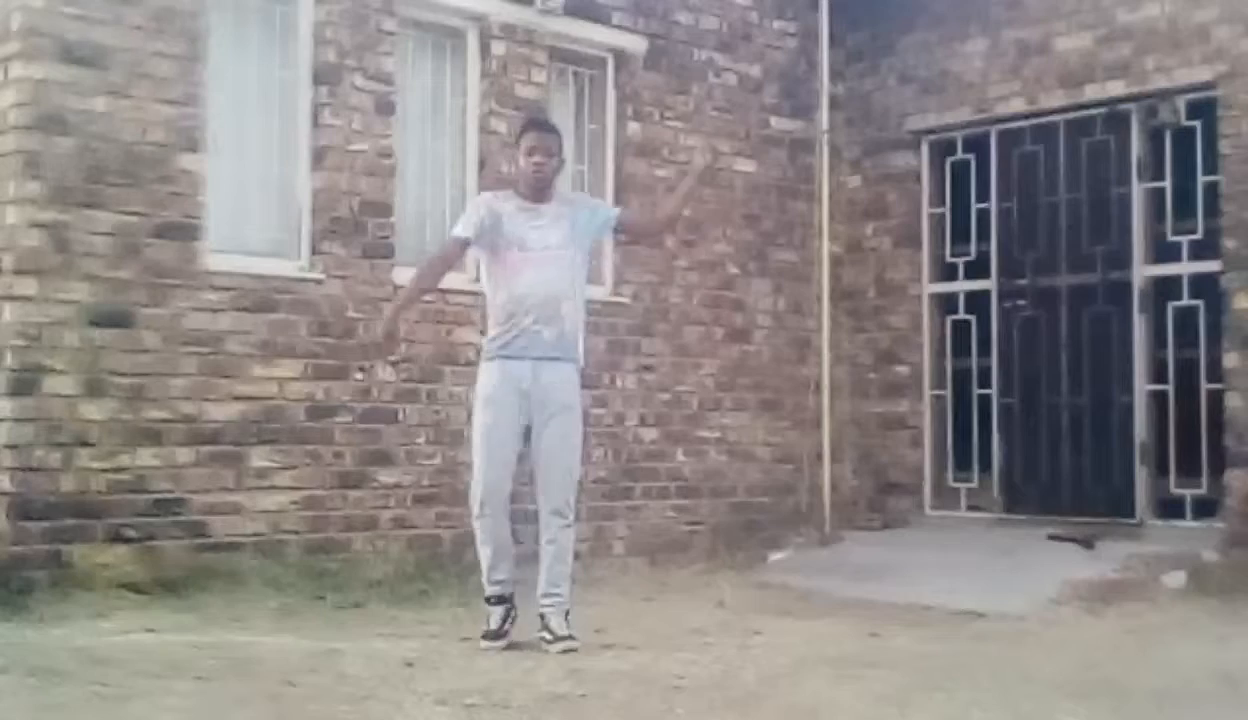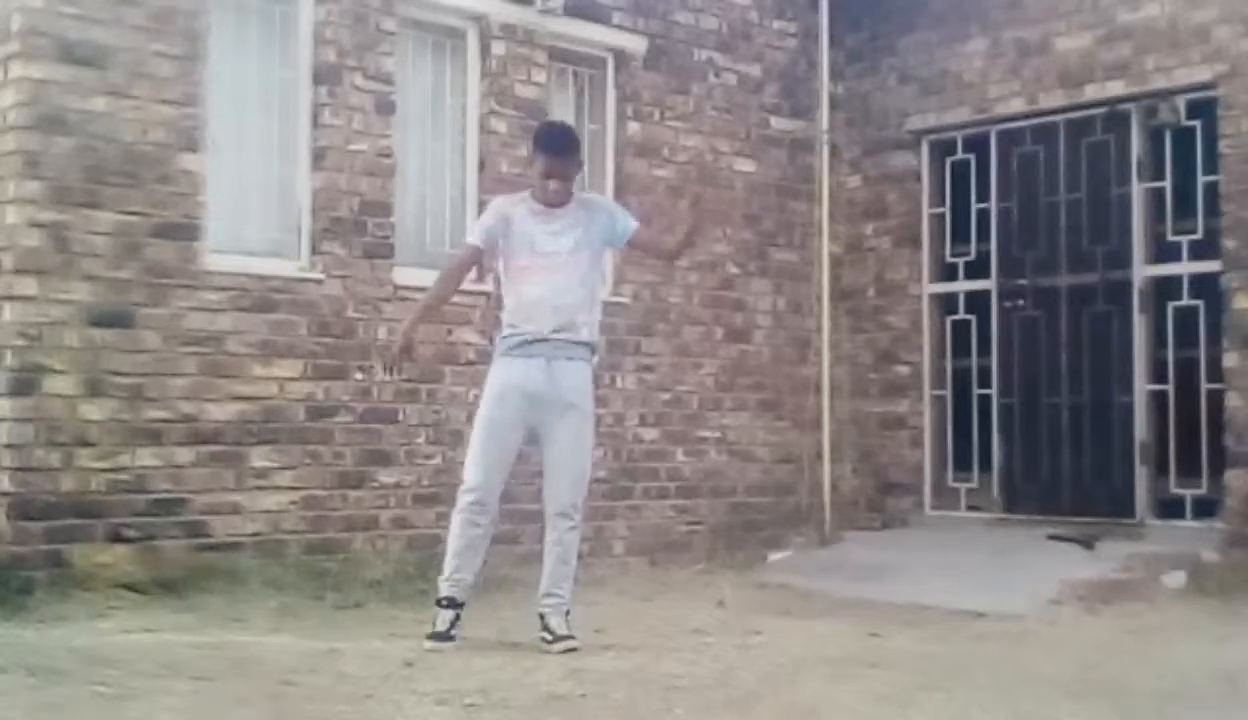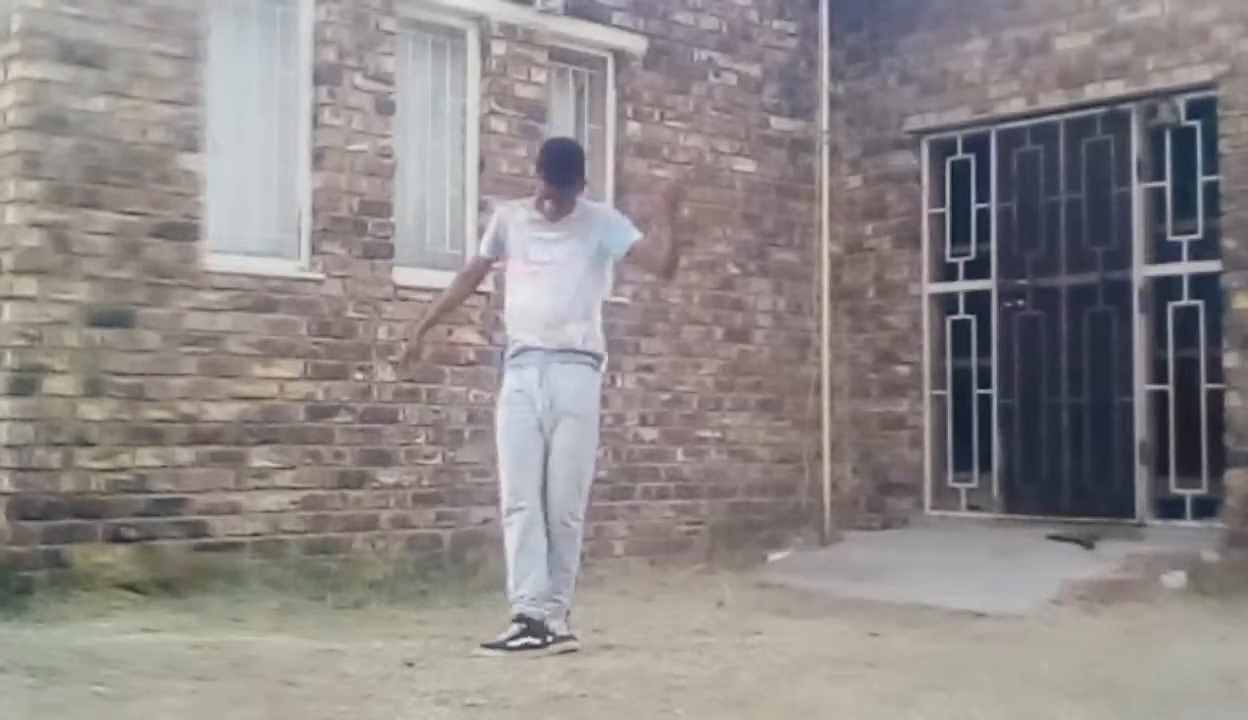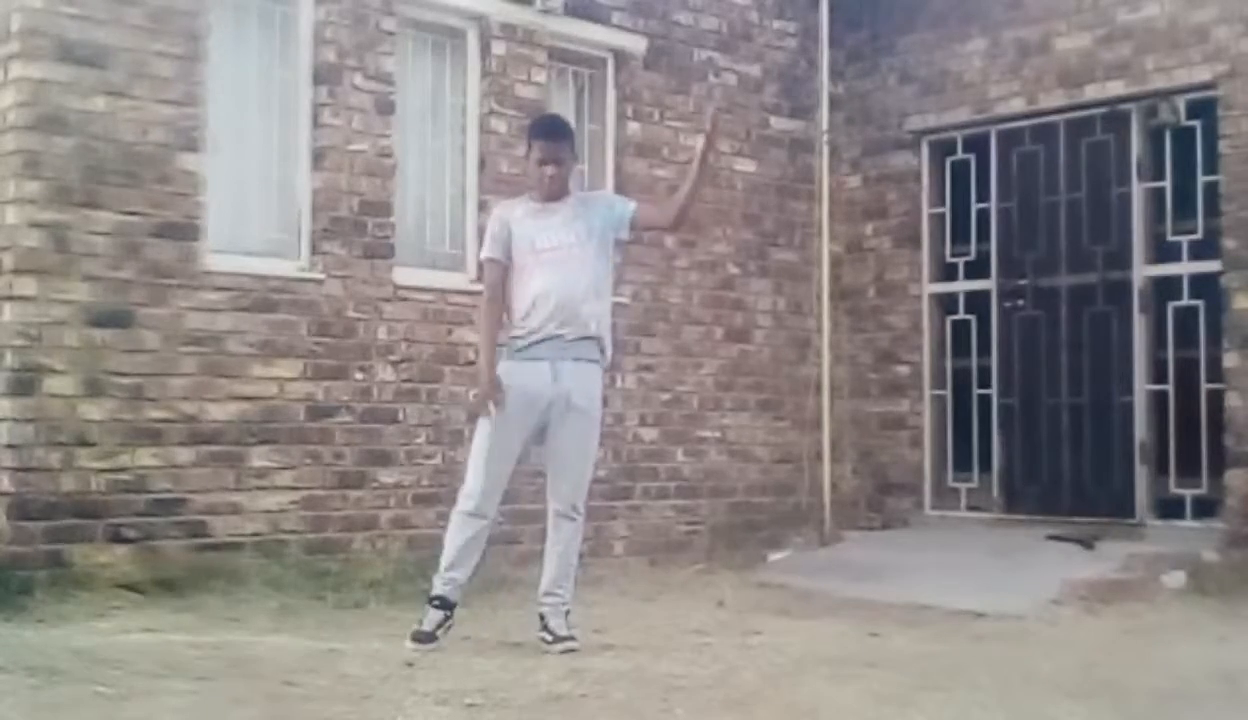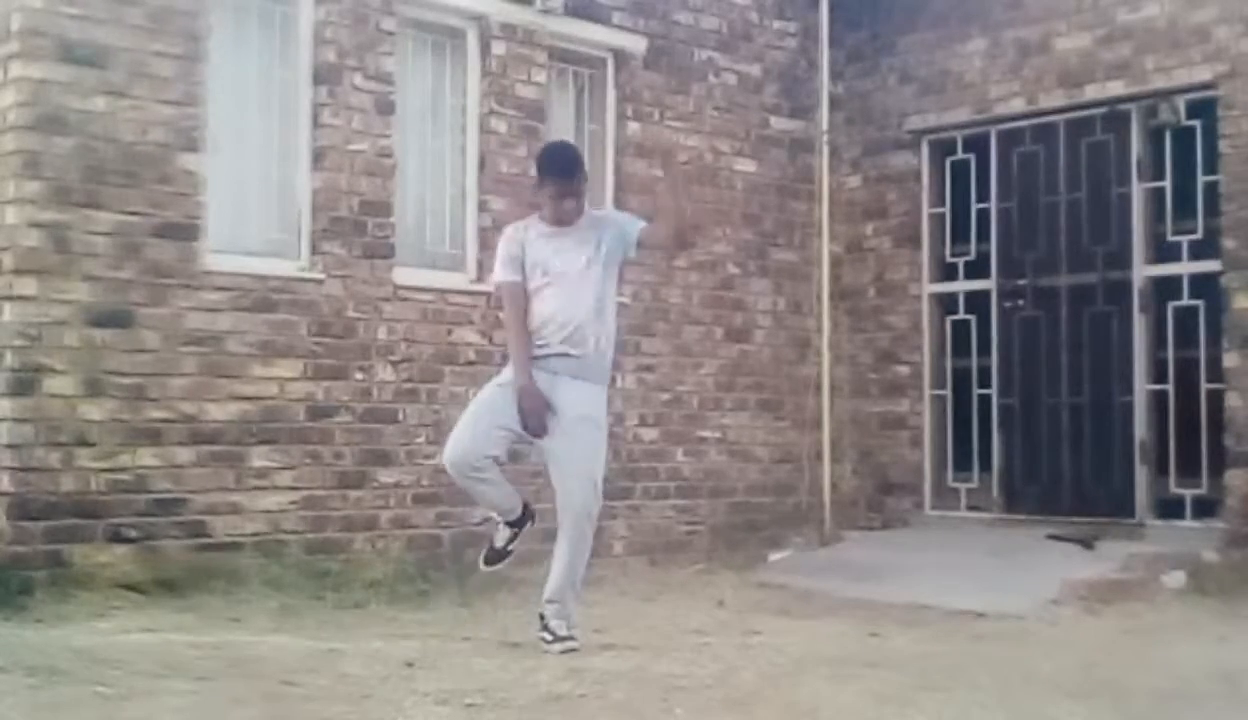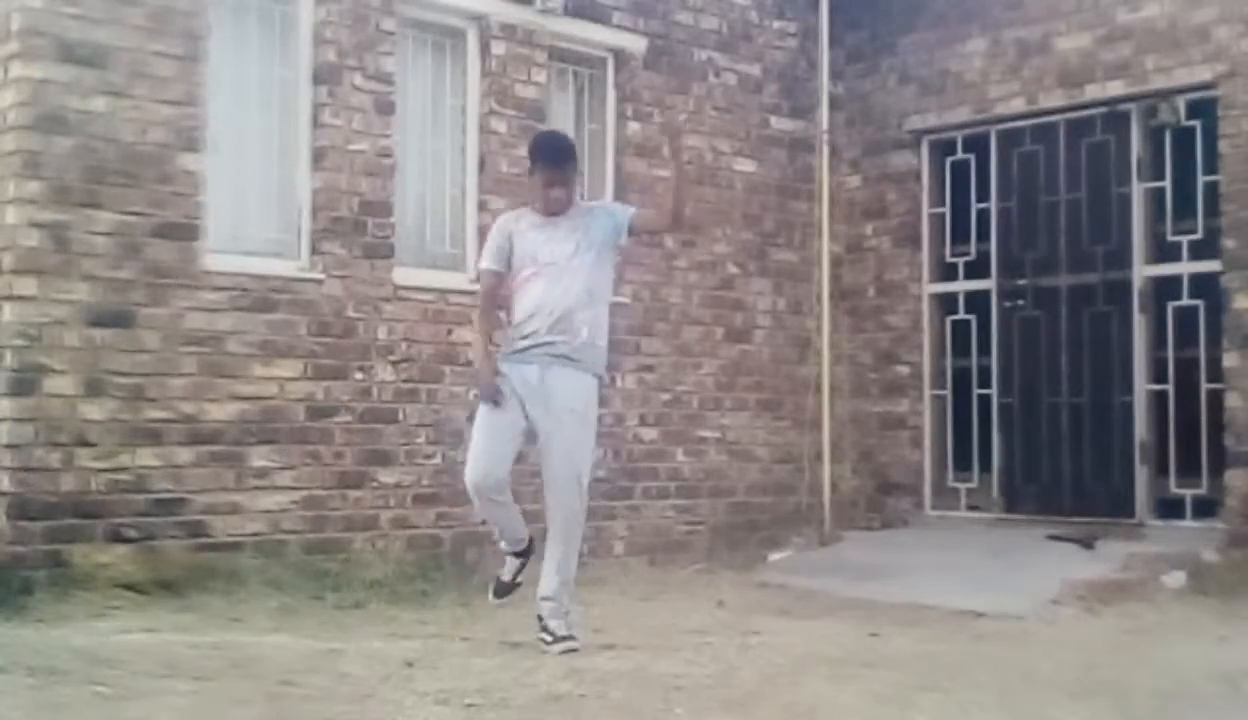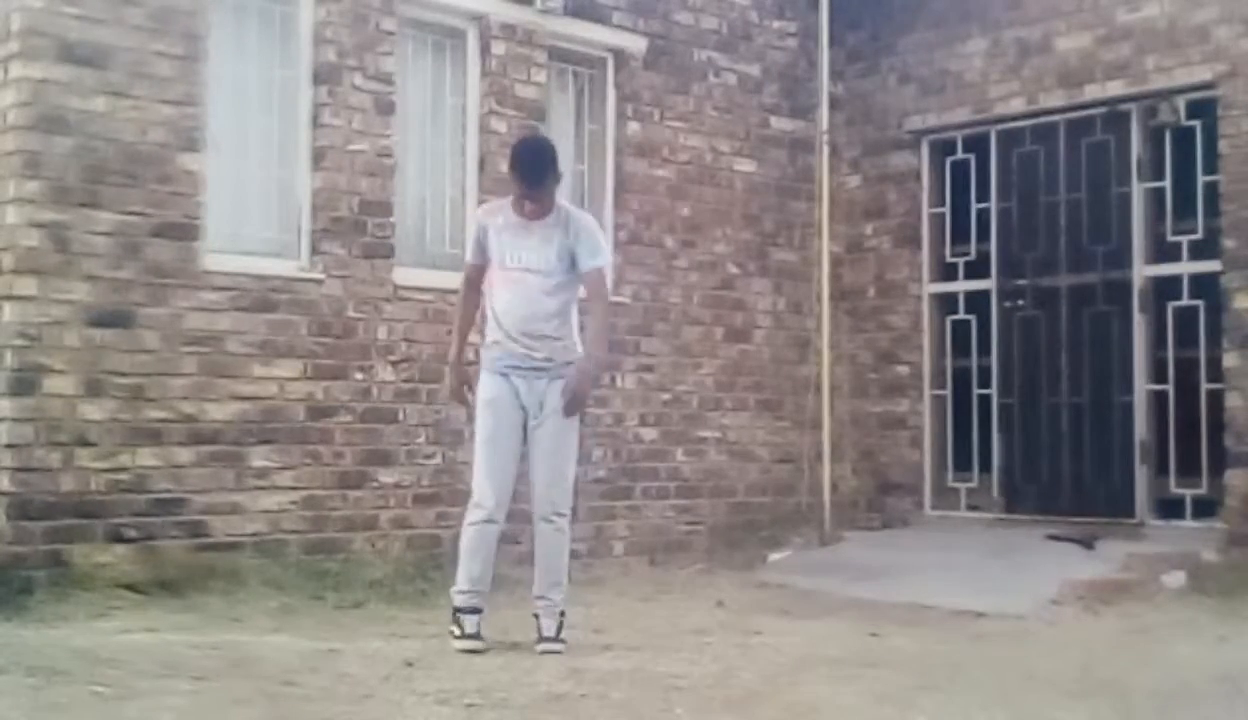
dt=0.5s
person 1, frame 1
left shoulder: (582, 211)
right shoulder: (489, 208)
left elbow: (650, 227)
right elbow: (443, 260)
left wrist: (694, 177)
right wrist: (397, 311)
left hip: (560, 367)
right hip: (502, 365)
left knee: (558, 497)
right knee: (490, 491)
left ankle: (553, 609)
right ankle: (501, 599)
person 1, frame 2
left shoulder: (601, 214)
right shoulder: (504, 212)
left elbow: (670, 249)
right elbow: (458, 269)
left wrist: (692, 206)
right wrist: (410, 327)
left hip: (572, 369)
right hip: (515, 364)
left knee: (566, 500)
right knee: (479, 484)
left ankle: (554, 611)
right ankle: (451, 597)
person 1, frame 3
left shoulder: (603, 222)
right shoulder: (508, 218)
left elbow: (664, 267)
right elbow: (471, 276)
left wrist: (671, 217)
right wrist: (424, 326)
left hip: (575, 374)
right hip: (521, 373)
left knee: (567, 502)
right knee: (519, 497)
left ankle: (554, 611)
right ankle: (527, 615)
person 1, frame 4
left shoulder: (603, 209)
right shoulder: (507, 216)
left elbow: (672, 217)
right elbow: (495, 293)
left wrist: (701, 156)
right wrist: (486, 365)
left hip: (579, 368)
right hip: (519, 365)
left knee: (568, 501)
right knee: (480, 489)
left ankle: (554, 612)
right ankle: (443, 597)
person 1, frame 5
left shoulder: (611, 229)
right shoulder: (517, 238)
left elbow: (674, 234)
right elbow: (515, 318)
left wrist: (674, 177)
right wrist: (525, 386)
left hip: (583, 385)
right hip: (526, 375)
left knee: (581, 505)
right knee: (462, 453)
left ankle: (556, 616)
right ankle: (514, 515)
person 1, frame 6
left shoulder: (603, 218)
right shoulder: (509, 227)
left elbow: (671, 220)
right elbow: (488, 301)
left wrist: (677, 158)
right wrist: (483, 359)
left hip: (574, 373)
right hip: (515, 366)
left knee: (568, 500)
right knee: (482, 474)
left ankle: (553, 613)
right ankle: (517, 543)
person 1, frame 7
left shoulder: (580, 228)
right shoulder: (488, 219)
left elbow: (597, 303)
right elbow: (471, 289)
left wrist: (589, 370)
right wrist: (457, 358)
left hip: (557, 377)
right hip: (499, 373)
left knee: (552, 502)
right knee: (488, 496)
left ankle: (550, 612)
right ankle: (467, 608)
